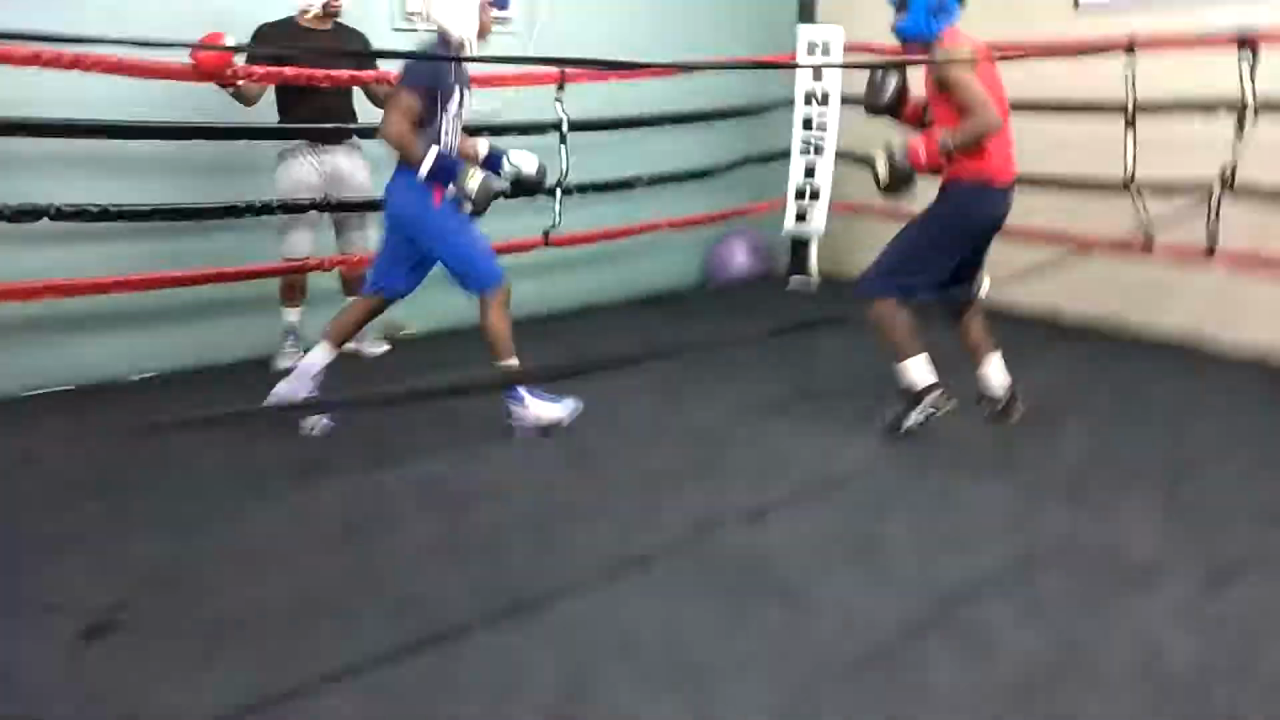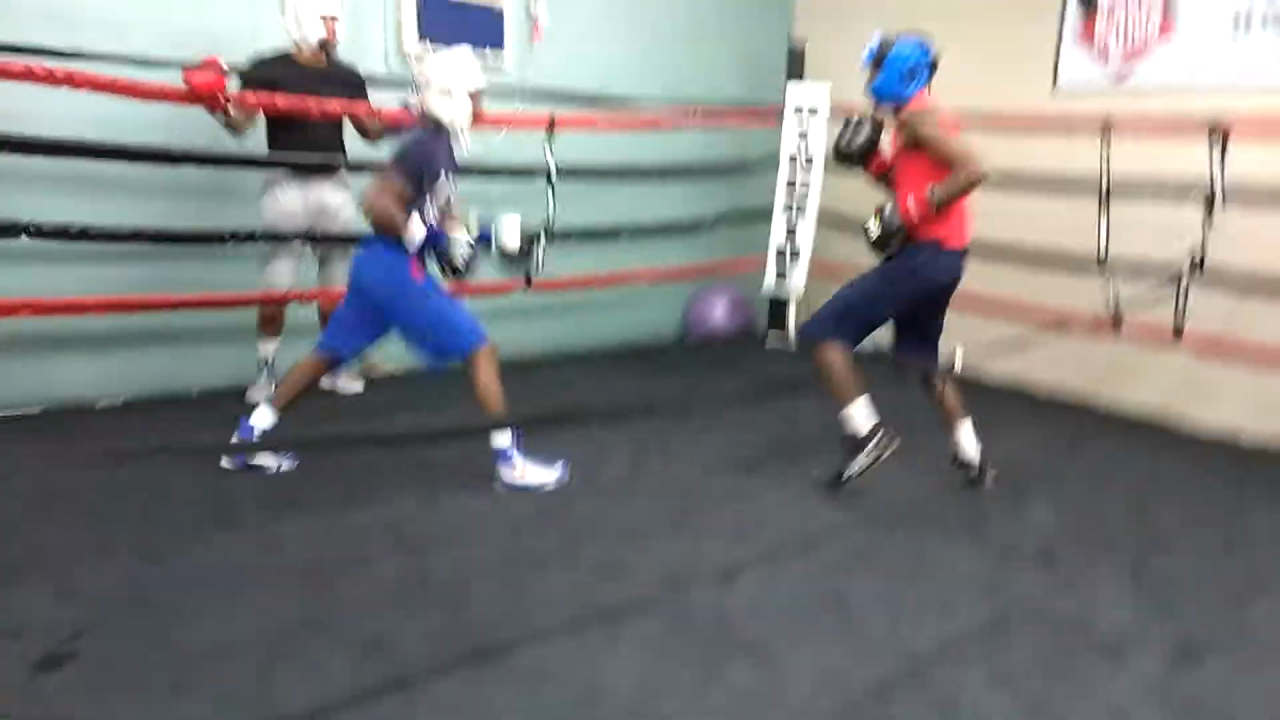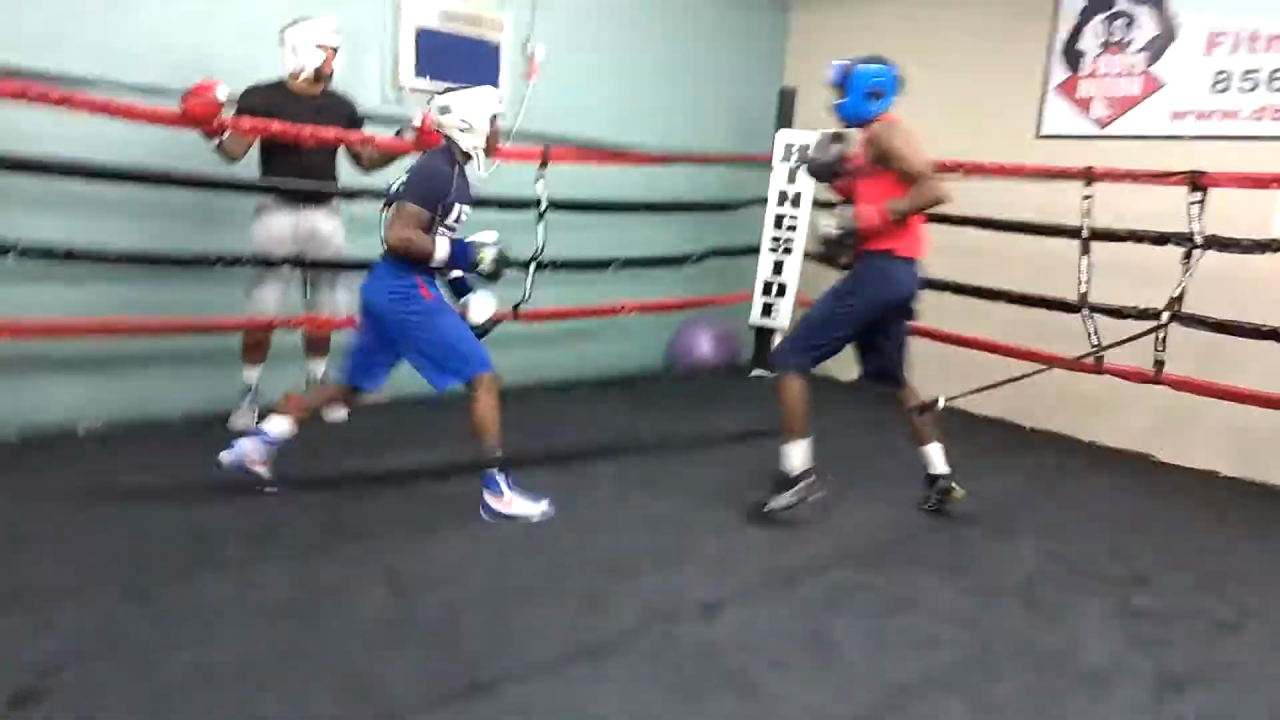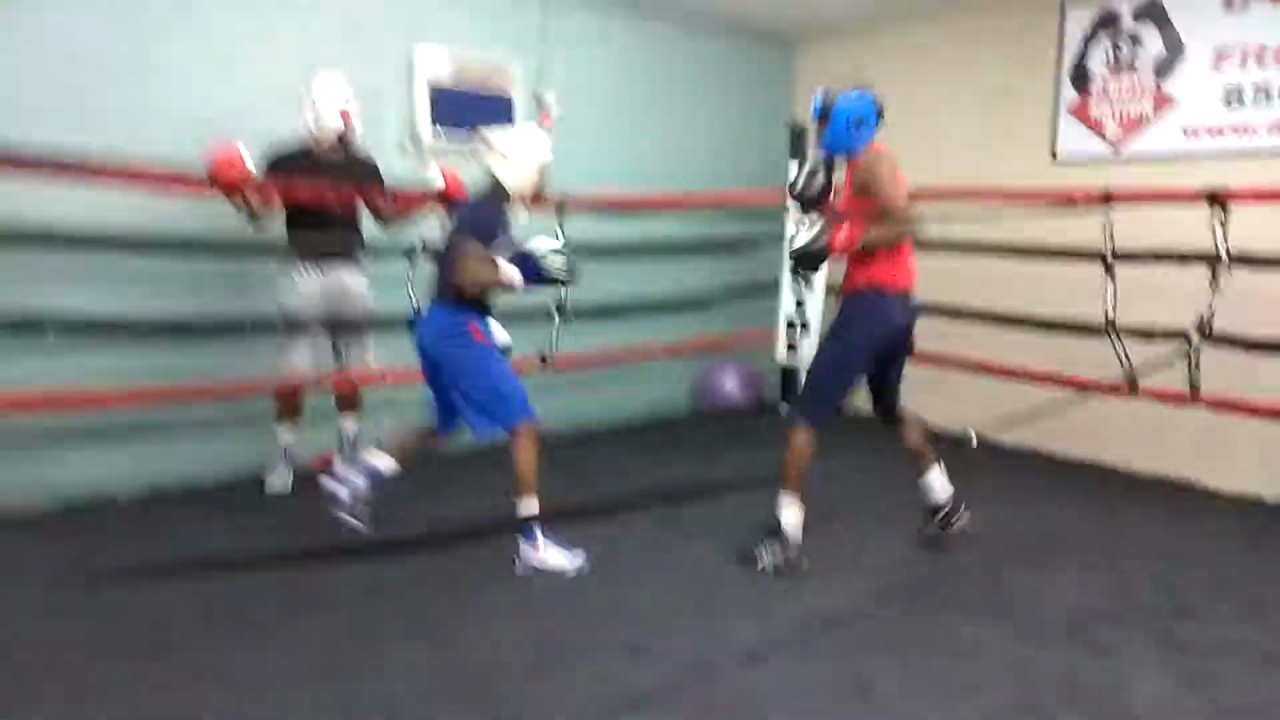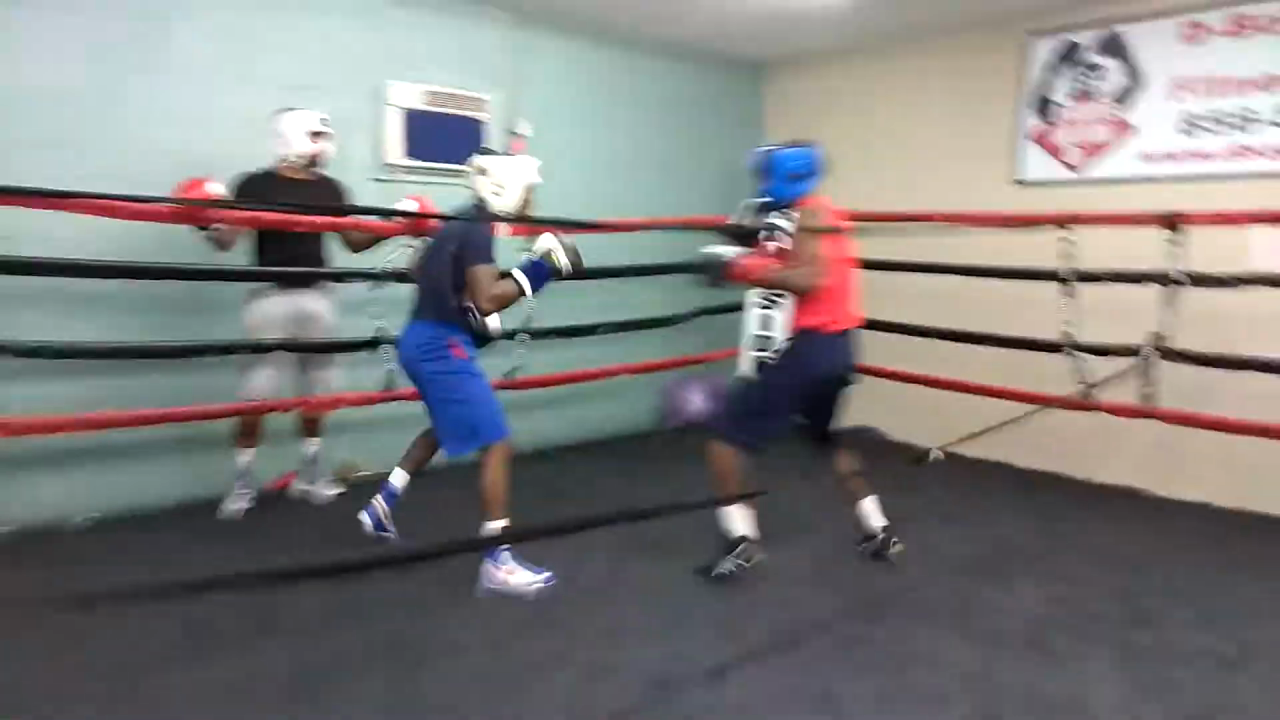
dt=0.1s
person 1, frame 1
left shoulder: (945, 56)
right shoulder: (965, 49)
left elbow: (988, 120)
left wrist: (920, 152)
right wrist: (906, 107)
left hip: (972, 195)
right hip: (986, 191)
left knee: (879, 290)
right knee: (955, 296)
left ankle: (924, 386)
right ankle: (1002, 393)
person 1, frame 2
left shoulder: (918, 117)
right shoulder: (920, 116)
left elbow: (972, 170)
left wrist: (914, 208)
right wrist: (873, 160)
left hip: (924, 254)
right hip: (942, 256)
left knee: (822, 332)
right knee: (921, 358)
left ankle: (866, 432)
right ankle: (972, 459)
person 1, frame 3
left shoulder: (884, 133)
right shoulder: (877, 138)
left elbow: (935, 191)
left wrist: (873, 217)
right wrist: (839, 173)
left hip: (878, 268)
right hip: (898, 272)
left knee: (790, 359)
right knee: (890, 377)
left ankle: (798, 472)
right ankle: (940, 478)
person 1, frame 4
left shoulder: (870, 162)
right shoulder: (864, 167)
left elbow: (904, 224)
left wrist: (839, 240)
right wrist: (824, 202)
left hip: (872, 304)
right hip: (893, 306)
left knee: (805, 414)
right knee: (890, 406)
left ankle: (788, 536)
right ankle: (943, 502)
person 1, frame 5
left shoulder: (807, 214)
right shoulder: (825, 216)
left elbow: (812, 280)
left wrist: (746, 266)
right wrist: (774, 252)
left hip: (813, 346)
right hip: (841, 346)
left knee: (725, 431)
right knee: (824, 438)
left ankle: (743, 538)
right ankle: (877, 532)
person 2, frame 1
left shoulder: (452, 66)
right shoulder: (432, 64)
right elbow: (394, 128)
left wrist: (502, 160)
right wrist: (440, 169)
left hip: (422, 196)
right hip: (422, 196)
left knee: (381, 293)
right knee: (494, 288)
left ankle: (302, 380)
right ankle: (523, 398)
person 2, frame 2
left shoulder: (438, 146)
right shoulder: (426, 146)
left elbow: (438, 212)
right elbow: (376, 204)
left wrist: (481, 237)
right wrist: (428, 239)
left hip: (378, 266)
right hip: (396, 268)
left knee: (330, 353)
right knee: (480, 351)
left ankle: (249, 437)
right ankle: (508, 457)
person 2, frame 3
left shoulder: (449, 170)
right shoulder: (440, 172)
right elbow: (398, 237)
right wrist: (459, 253)
left hip: (387, 288)
right hip: (406, 292)
left knee: (350, 383)
right knee: (483, 380)
left ankle: (254, 445)
right ankle: (495, 489)
person 2, frame 4
left shoulder: (484, 205)
right shoulder: (487, 210)
right elbow: (470, 278)
right wrist: (527, 270)
left hip: (441, 326)
right hip: (458, 329)
left knee: (446, 423)
right knee: (524, 426)
left ankle: (358, 477)
right ankle: (533, 540)
person 2, frame 5
left shoulder: (462, 222)
right shoulder: (475, 228)
right elbow: (486, 299)
left wrist: (480, 321)
right wrist: (536, 272)
left hip: (421, 340)
right hip: (440, 346)
left knee: (445, 426)
right knee: (494, 445)
left ankle: (384, 504)
right ankle: (495, 560)
person 3, frame 1
left shoulder: (353, 40)
right shoulder: (272, 36)
left elbow: (381, 96)
right elbow: (250, 92)
right wrist: (226, 78)
left hip: (347, 153)
right hip: (301, 154)
left knee: (357, 249)
right knee: (296, 254)
left ankle: (358, 332)
right ankle: (289, 340)
person 3, frame 2
left shoulder: (347, 77)
right shoulder: (267, 71)
left elbow: (370, 130)
right elbow: (242, 122)
right wrist: (219, 106)
left hip: (334, 188)
right hip: (289, 186)
left knee: (337, 284)
right knee: (277, 285)
left ankle: (335, 367)
right ankle: (266, 371)
person 3, frame 3
left shoulder: (342, 106)
right shoulder: (261, 97)
left elbow: (366, 159)
right elbow: (235, 150)
right wrist: (215, 132)
left hip: (325, 215)
right hip: (280, 213)
left knee: (325, 312)
right knee: (264, 311)
right ankle: (249, 397)
person 3, frame 4
left shoulder: (363, 166)
right shoulder: (288, 164)
left elbow: (387, 215)
right elbow: (262, 212)
right wrist: (242, 195)
left hip: (350, 274)
right hip: (307, 272)
left knee: (352, 370)
right knee: (295, 373)
left ankle: (350, 447)
right ankle: (284, 457)
person 3, frame 5
left shoulder: (331, 190)
right shoulder: (254, 185)
left elbow: (355, 241)
right elbow: (226, 238)
right wrist: (206, 222)
left hip: (316, 297)
right hip: (271, 297)
left knee: (315, 392)
right knee: (255, 396)
left ankle: (310, 472)
right ankle: (242, 480)
